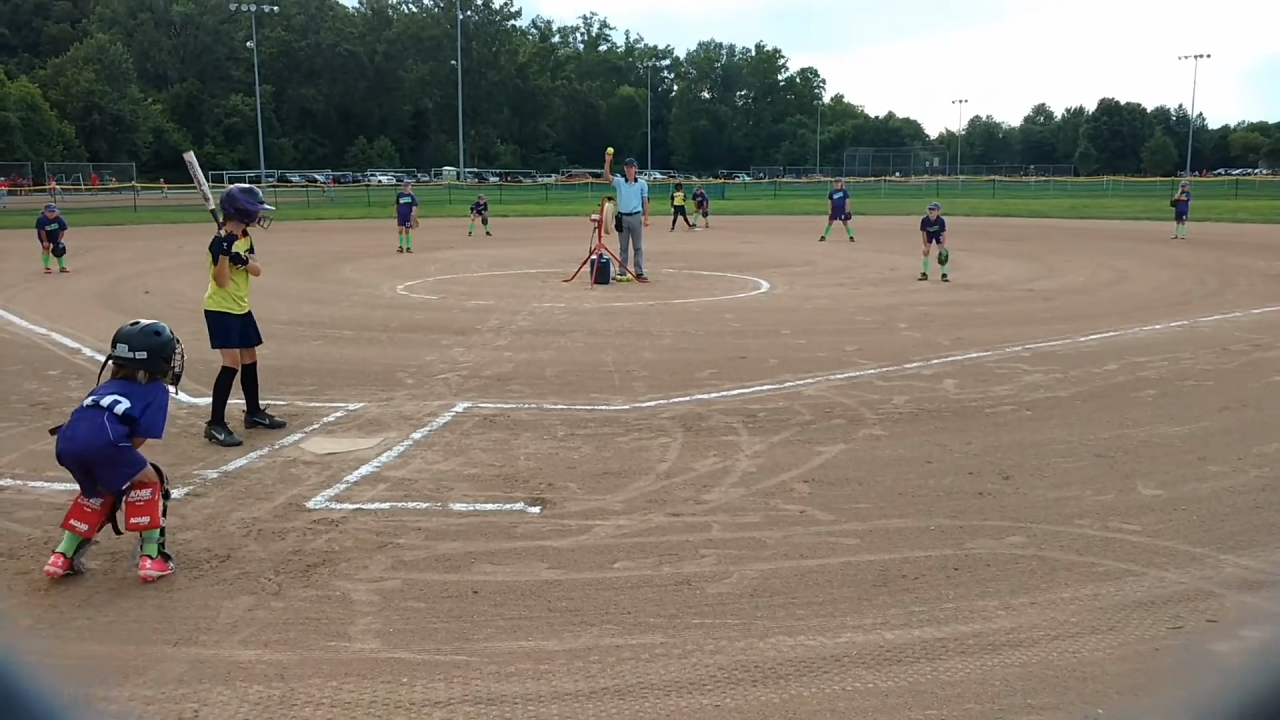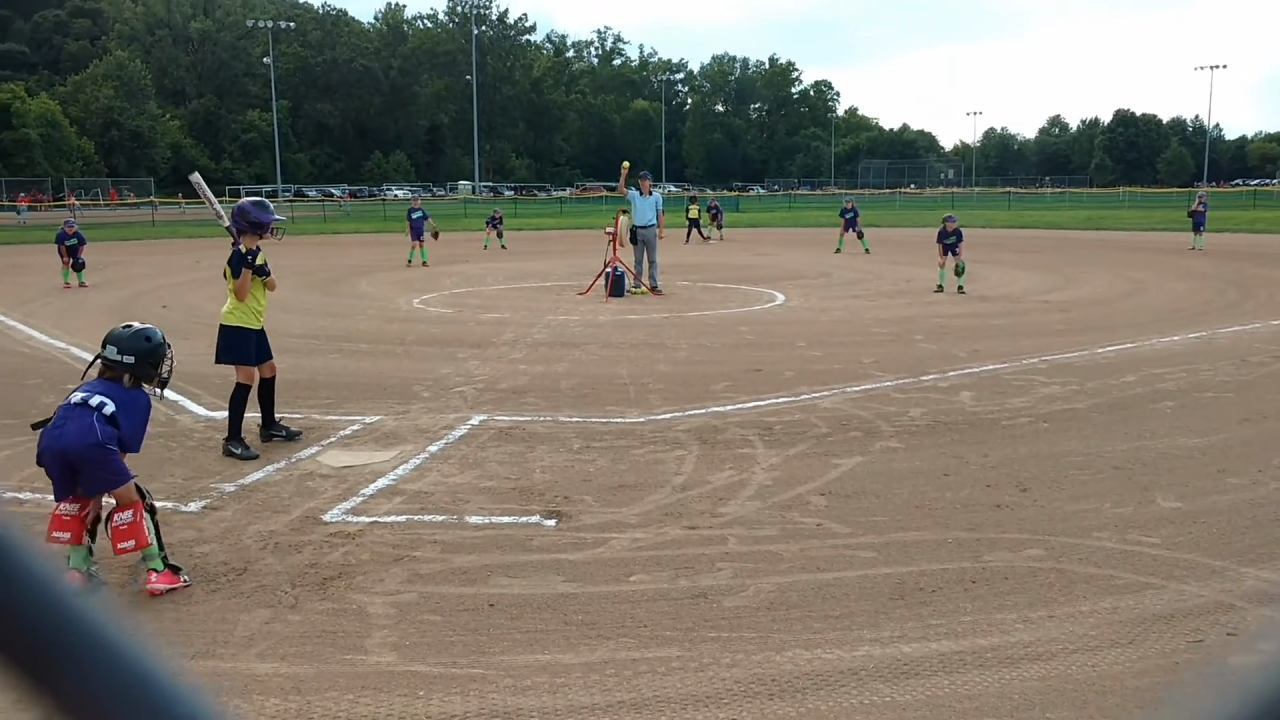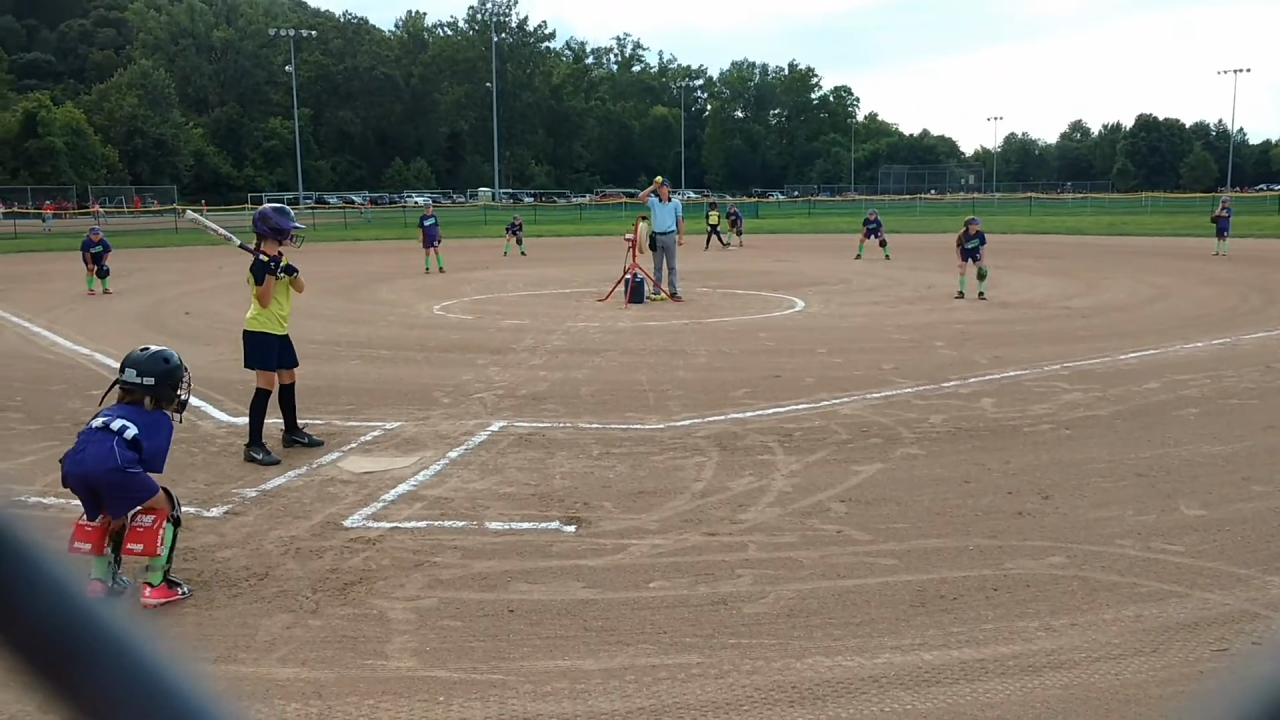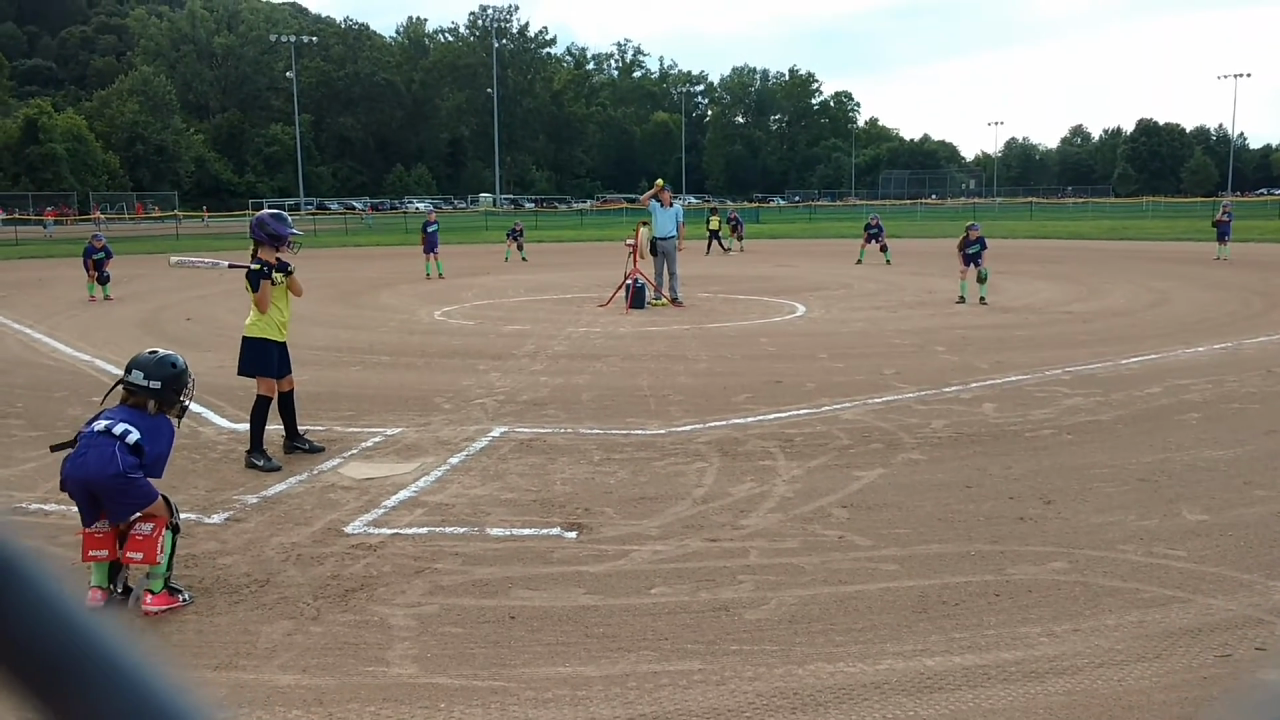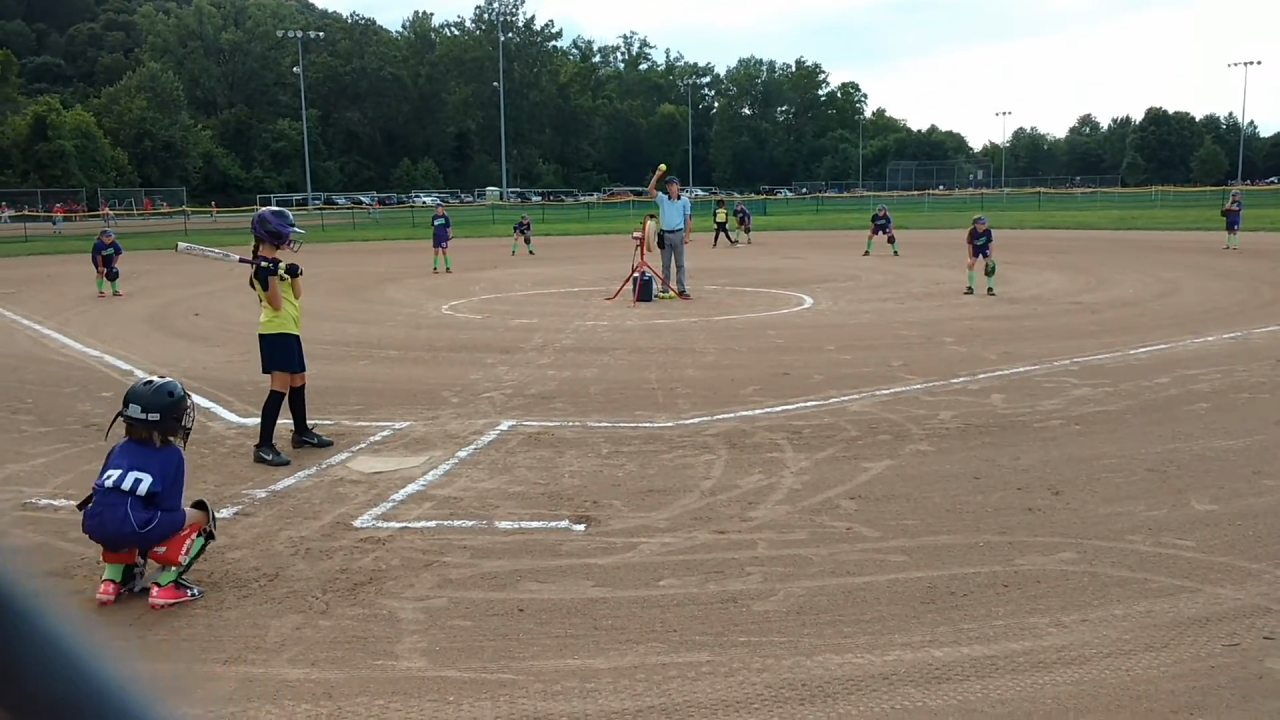
dt=0.4s
person 1, frame 1
left shoulder: (244, 238)
right shoulder: (220, 242)
left elbow: (257, 270)
right elbow: (221, 281)
left wrist: (245, 261)
right wrist: (225, 252)
left hip: (241, 308)
right hip: (221, 309)
left knee: (249, 358)
right knee: (231, 362)
left ankle: (254, 412)
right ankle: (216, 424)
person 1, frame 2
left shoulder: (257, 252)
right shoulder: (238, 256)
left elbow: (273, 286)
right elbow: (240, 295)
left wrist: (265, 273)
right wrist: (247, 266)
left hip: (255, 324)
right hip: (238, 324)
left knee: (268, 371)
right knee: (246, 379)
left ankle: (269, 425)
right ankle: (233, 440)
person 1, frame 3
left shoulder: (279, 258)
right shoulder: (260, 262)
left elbow: (300, 288)
right elbow: (264, 301)
left wrist: (294, 273)
right wrist: (270, 272)
left hip: (279, 329)
right hip: (261, 330)
left knee: (288, 378)
right knee: (266, 384)
left ankle: (291, 431)
right ankle: (254, 446)
person 1, frame 4
left shoulder: (277, 263)
right shoulder: (257, 268)
left elbow: (298, 291)
right elbow: (262, 307)
left wrist: (288, 272)
right wrist: (265, 277)
left hip: (277, 336)
right hip: (261, 336)
left knee: (286, 385)
right knee: (267, 391)
left ankle: (293, 438)
right ankle: (255, 452)
person 1, frame 5
left shoulder: (275, 262)
right shoulder: (263, 267)
left elbow: (296, 295)
right elbow: (276, 304)
left wrist: (295, 275)
right wrist: (273, 275)
left hip: (288, 330)
right hip: (276, 331)
left knee: (298, 381)
right knee: (280, 386)
left ankle: (301, 432)
right ankle: (264, 446)
person 2, frame 1
left shoulder: (108, 385)
right shoulder: (157, 391)
right elbow: (138, 438)
right wrist: (121, 468)
left hip: (67, 441)
right hip: (103, 440)
left knee: (98, 490)
right knee: (150, 482)
left ankle: (63, 557)
right ankle: (152, 558)
person 2, frame 2
left shoulder: (90, 386)
right shoulder: (139, 398)
right elbow: (121, 451)
right wrist: (97, 495)
left hip: (50, 441)
right hip: (90, 441)
left knee: (81, 499)
right knee: (132, 500)
left ankle: (78, 570)
right ankle: (159, 571)
person 2, frame 3
left shoulder: (110, 411)
right shoulder: (160, 420)
right elbow: (145, 470)
right wrist: (122, 510)
left hip: (74, 465)
right hip: (112, 465)
left knee: (107, 512)
right knee: (165, 508)
left ankle: (100, 578)
right ankle: (156, 585)
person 2, frame 4
left shoulder: (110, 413)
right shoulder: (163, 425)
right elbow: (148, 474)
right wrist: (126, 511)
left hip: (73, 470)
right hip: (113, 471)
left knee: (105, 519)
right knee: (163, 515)
left ankle: (99, 587)
right ankle: (157, 592)
person 2, frame 5
left shoulder: (121, 447)
right shoulder: (171, 454)
right elbow: (168, 507)
left hip: (95, 524)
right hip: (130, 526)
right knee: (202, 517)
left ankle: (112, 580)
right ankle: (166, 584)
